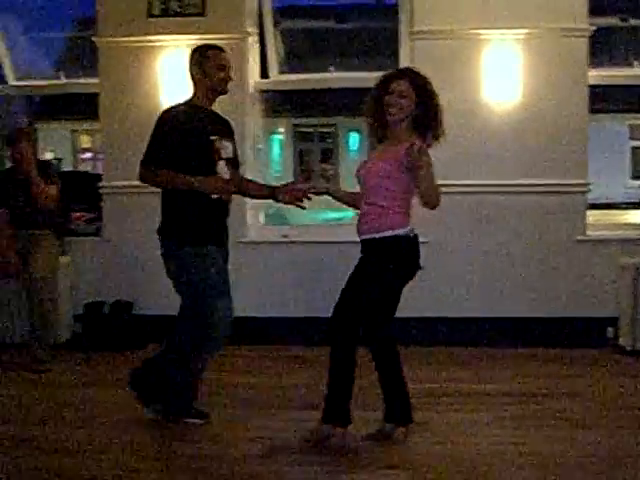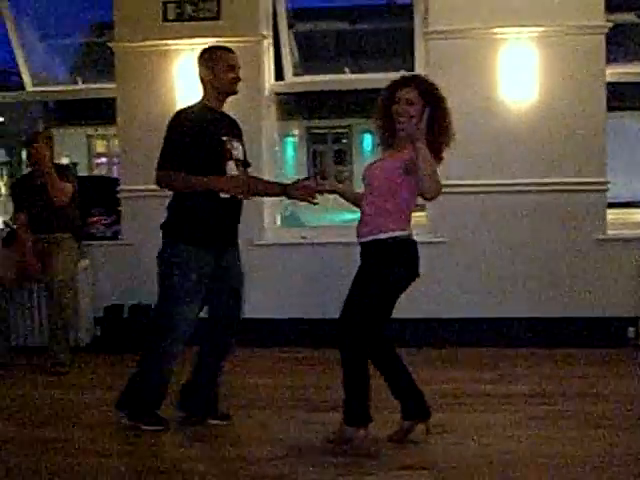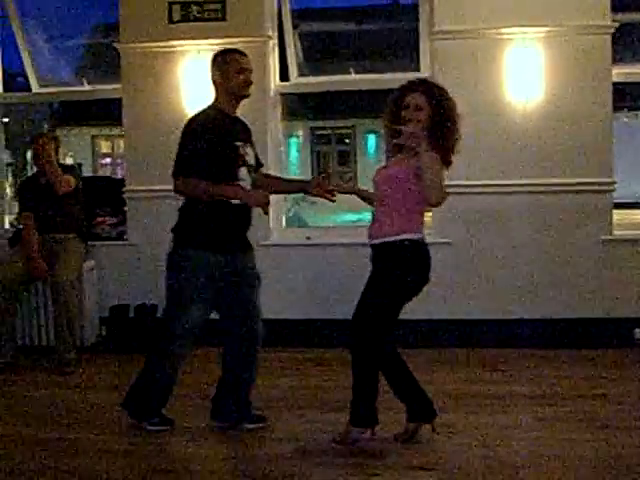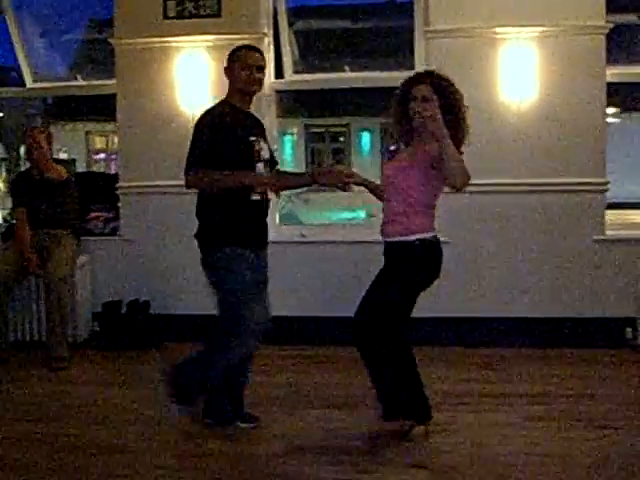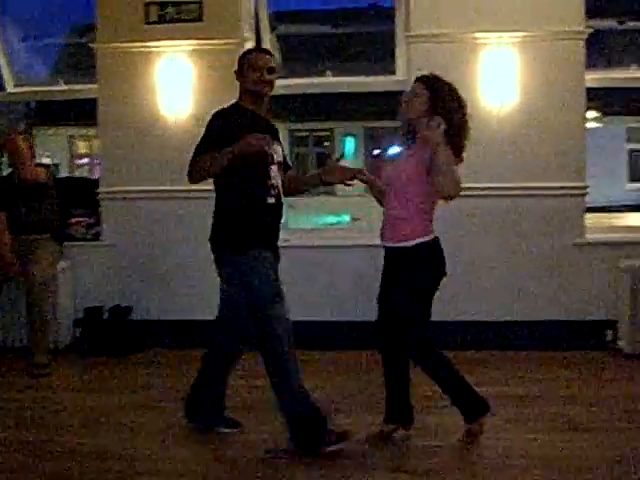
dt=0.2s
person 1, frame 1
left shoulder: (223, 125)
right shoulder: (176, 118)
left elbow: (234, 180)
right elbow: (148, 173)
left wrist: (277, 192)
right wrist: (200, 182)
left hip: (213, 238)
right hip: (186, 240)
left knee: (204, 319)
right knee: (214, 318)
left ankle: (175, 400)
right ankle: (153, 382)
person 1, frame 2
left shoulder: (231, 126)
right shoulder: (187, 120)
left elbow: (241, 177)
right elbow: (164, 177)
left wrist: (286, 189)
right wrist: (216, 182)
left hip: (224, 242)
right hip: (188, 242)
left knee: (225, 321)
right knee: (175, 325)
left ankle: (198, 399)
right ankle: (137, 403)
person 1, frame 3
left shoulder: (242, 129)
right shoulder: (201, 126)
left elbow: (256, 178)
right elbow: (183, 184)
left wrist: (303, 186)
right wrist: (235, 193)
left hip: (236, 247)
right hip: (198, 246)
left knee: (246, 328)
right knee: (182, 328)
left ankle: (232, 406)
right ankle: (143, 403)
person 1, frame 4
left shoulder: (255, 125)
right shoulder: (215, 120)
left elbow: (270, 177)
right elbow: (194, 179)
left wrist: (315, 179)
right wrist: (244, 176)
left hip: (252, 241)
right hip: (225, 241)
left knee: (242, 321)
right knee: (249, 322)
left ankle: (224, 404)
right ankle: (186, 379)
person 1, frame 5
left shoulder: (268, 127)
right shoulder: (227, 120)
left elbow: (282, 183)
right elbow: (196, 173)
left wrist: (323, 177)
right wrist: (239, 148)
left hip: (259, 244)
right hip: (240, 245)
left knee: (234, 329)
right knee: (275, 331)
left ankle: (204, 407)
right ankle: (308, 428)
person 2, frame 1
left shoulder: (412, 148)
right shoulder: (383, 145)
left elbow: (431, 199)
left wrist: (419, 158)
right wrist: (329, 191)
left hip: (392, 250)
right hip: (379, 251)
left knee: (342, 326)
right knee: (376, 333)
left ankle: (335, 421)
right ankle: (397, 416)
person 2, frame 2
left shoulder: (418, 152)
right shoulder: (392, 149)
left elbow: (430, 192)
left wrist: (420, 142)
right wrist: (339, 189)
left hip: (391, 254)
right hip: (381, 254)
left knee: (351, 330)
right knee: (370, 335)
left ankle: (355, 422)
right ankle: (413, 409)
person 2, frame 3
left shoulder: (426, 158)
right shoulder: (401, 155)
left elbow: (434, 198)
left wrist: (420, 147)
right wrist: (358, 191)
left hip: (404, 257)
right hip: (390, 258)
left knee: (363, 333)
right knee: (375, 337)
left ankle: (362, 423)
right ankle: (420, 411)
person 2, frame 4
left shoulder: (437, 149)
right shoulder: (409, 149)
left elbow: (460, 181)
left wrist: (442, 132)
right wrist: (369, 184)
left hip: (416, 253)
right hip: (399, 252)
left knee: (367, 325)
right knee: (389, 332)
left ankle: (397, 408)
right ankle: (413, 410)
person 2, frame 5
left shoulder: (437, 150)
right shoulder: (409, 149)
left elbow: (449, 191)
left wrist: (437, 142)
right wrist: (369, 180)
left hip: (420, 256)
right hip: (396, 257)
left knee: (418, 342)
right knee: (390, 336)
left ankle: (474, 407)
right ankle: (397, 416)
person 3, frame 1
left shoulder: (46, 170)
left elbow: (47, 203)
left wrist: (30, 169)
left hip: (43, 235)
left knee: (38, 277)
left ankle: (39, 353)
person 3, frame 2
left shoulder: (63, 172)
right shoulder: (20, 184)
left elbow: (60, 199)
right elbow: (22, 226)
left wrist: (46, 166)
right wrist: (28, 257)
left hip: (62, 240)
right hip: (32, 241)
left knee: (59, 281)
left ankle: (59, 355)
person 3, frame 3
left shoulder: (69, 172)
right shoulder: (27, 185)
left elbow: (61, 188)
right elbow: (28, 225)
left wrist: (49, 158)
right wrist: (34, 257)
left hip: (68, 240)
right hip: (38, 241)
left knee: (64, 280)
left ankle: (66, 355)
person 3, frame 4
left shoulder: (62, 169)
left elbow: (51, 174)
right elbow: (21, 221)
left wrist: (41, 144)
right wrist: (26, 252)
left hip: (61, 236)
right hip: (30, 236)
left knee: (57, 276)
left ankle: (58, 351)
person 3, frame 5
left shoulder: (43, 173)
left elbow: (28, 174)
left wrist: (21, 146)
left hip: (42, 241)
left knee: (38, 281)
left ankle: (40, 357)
